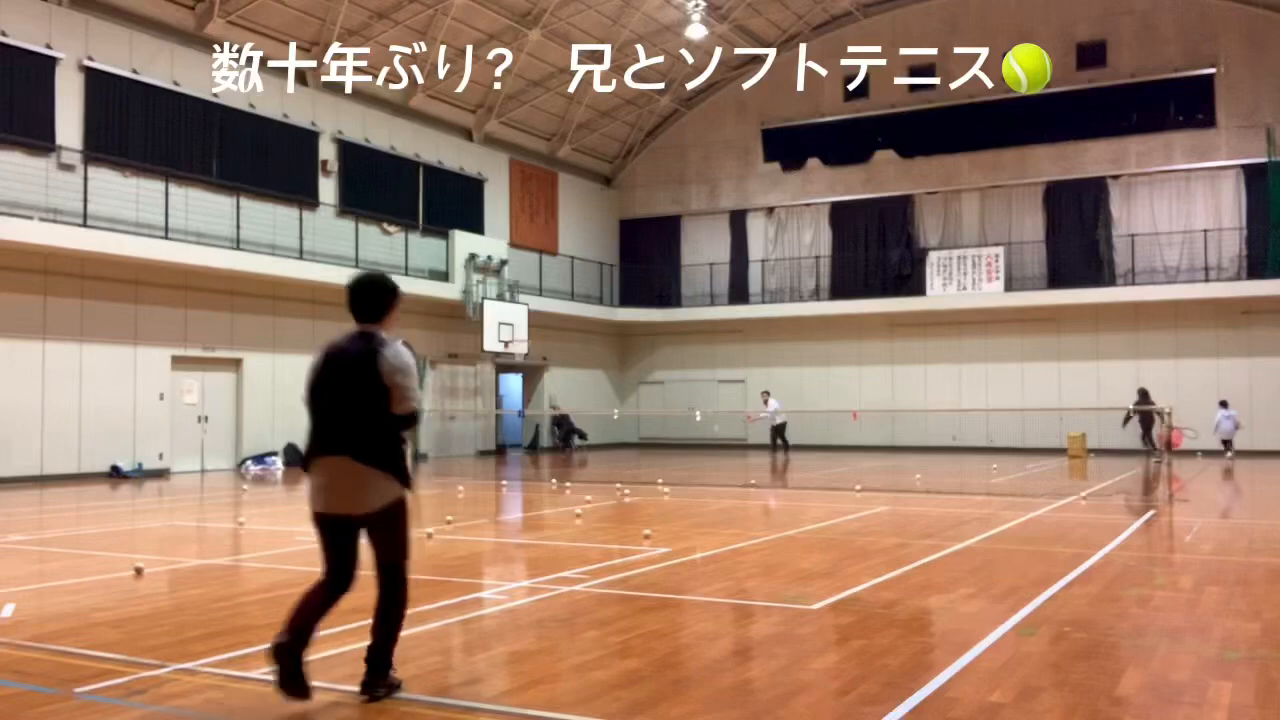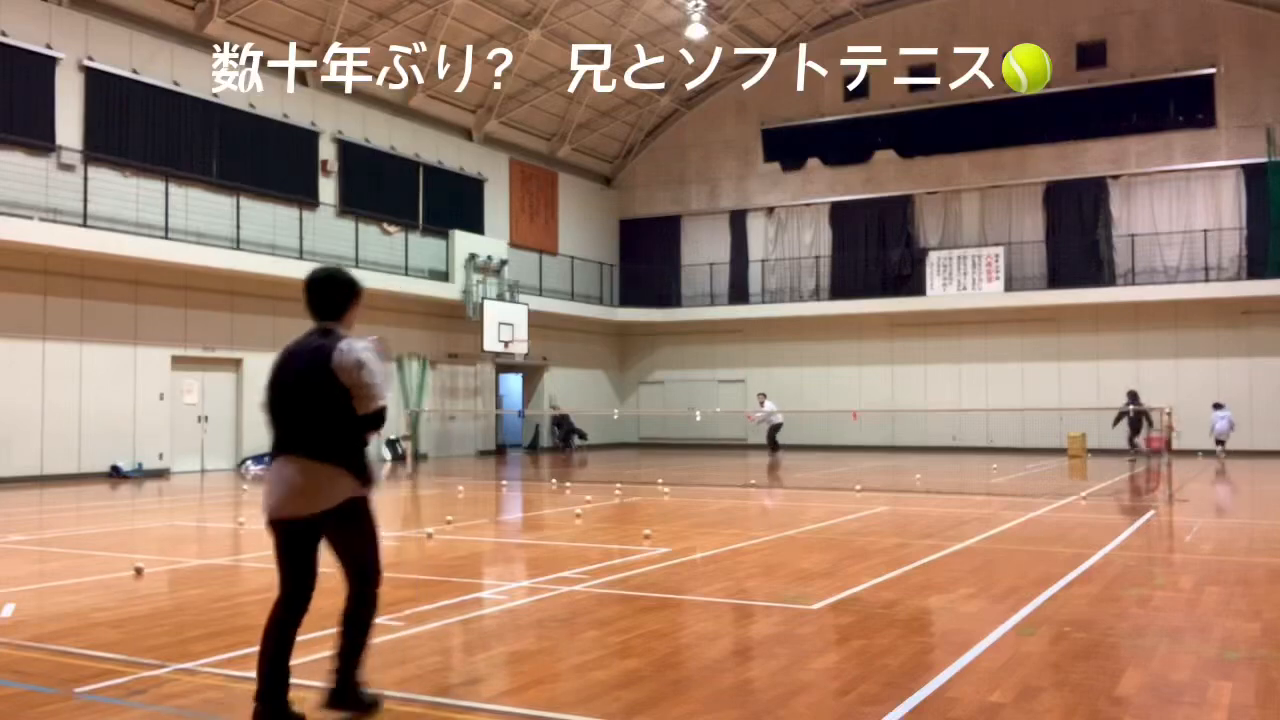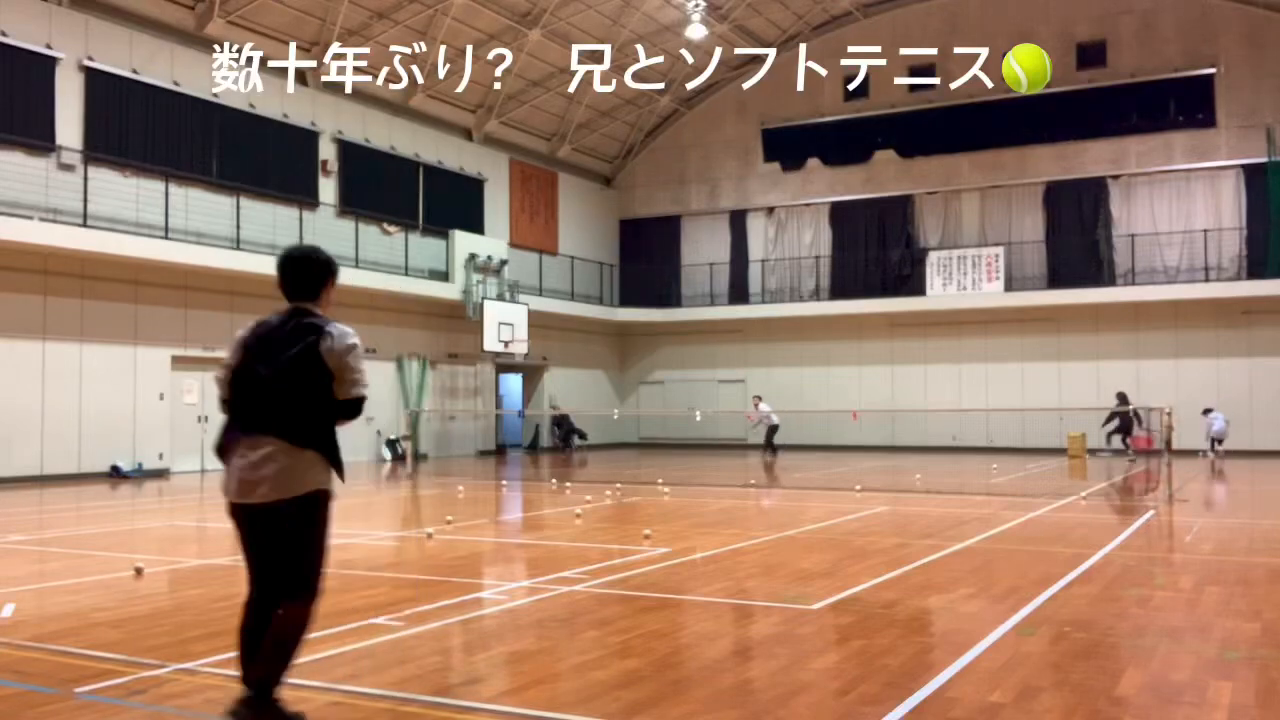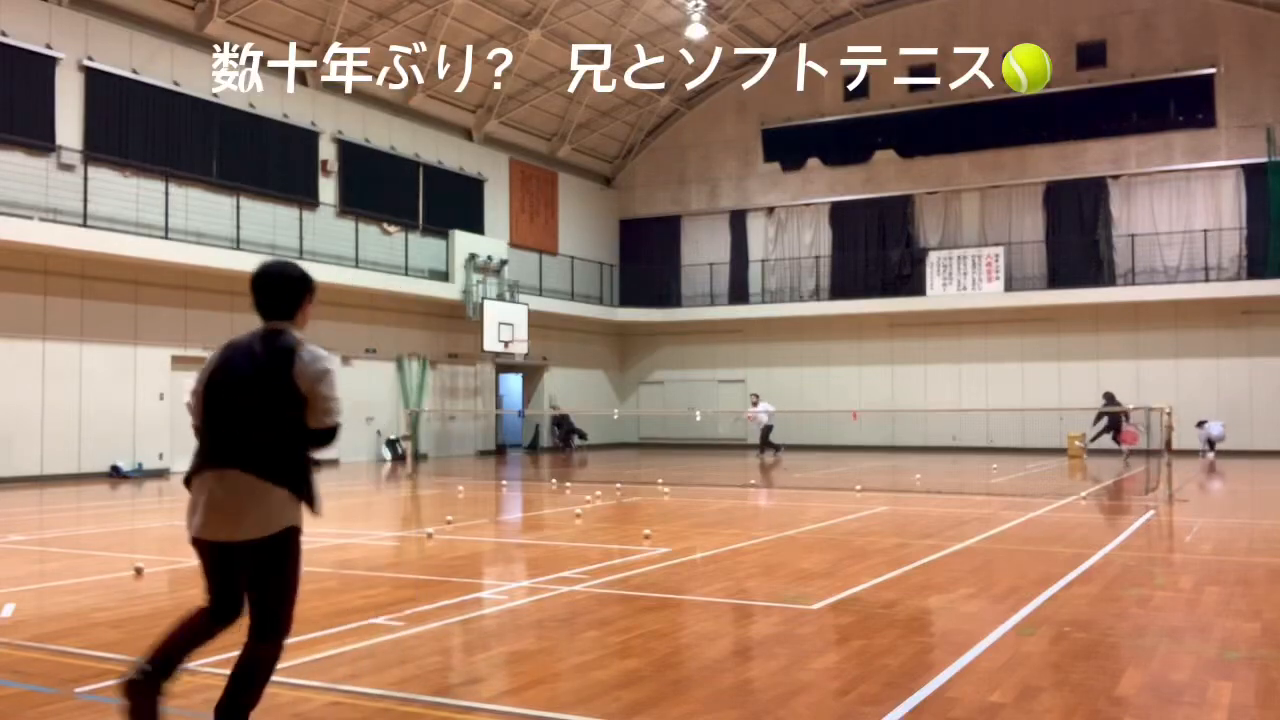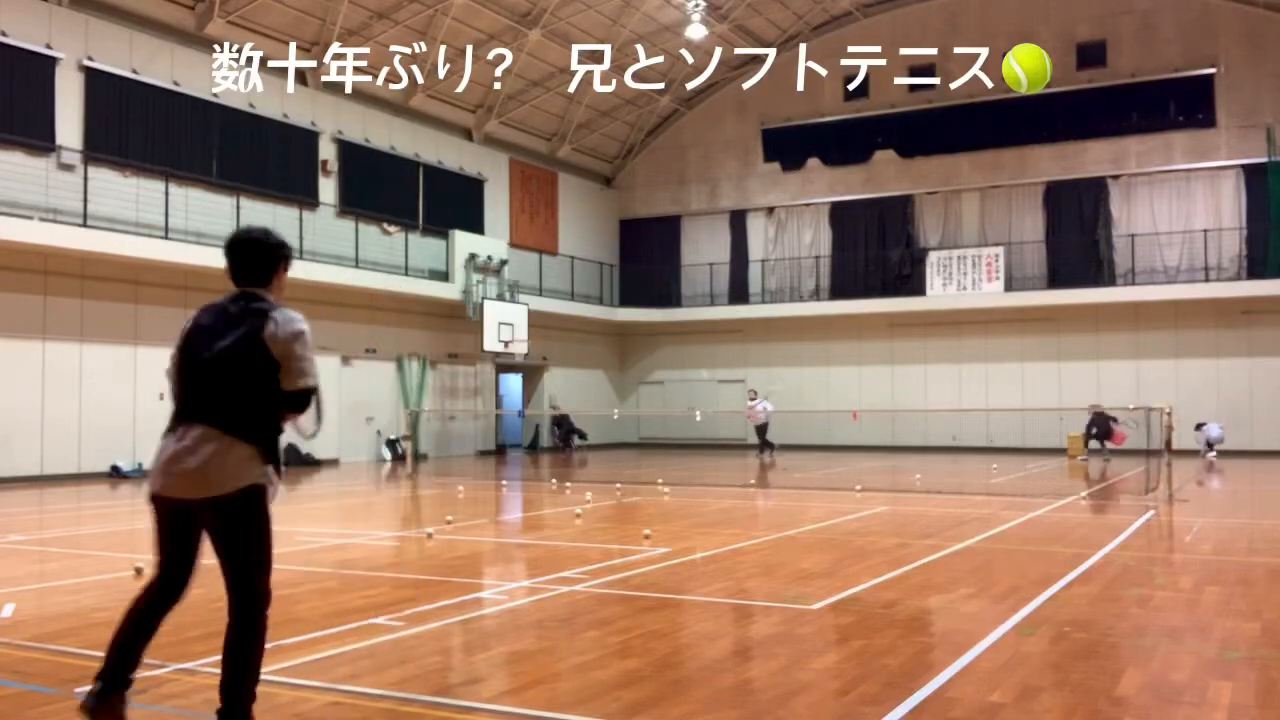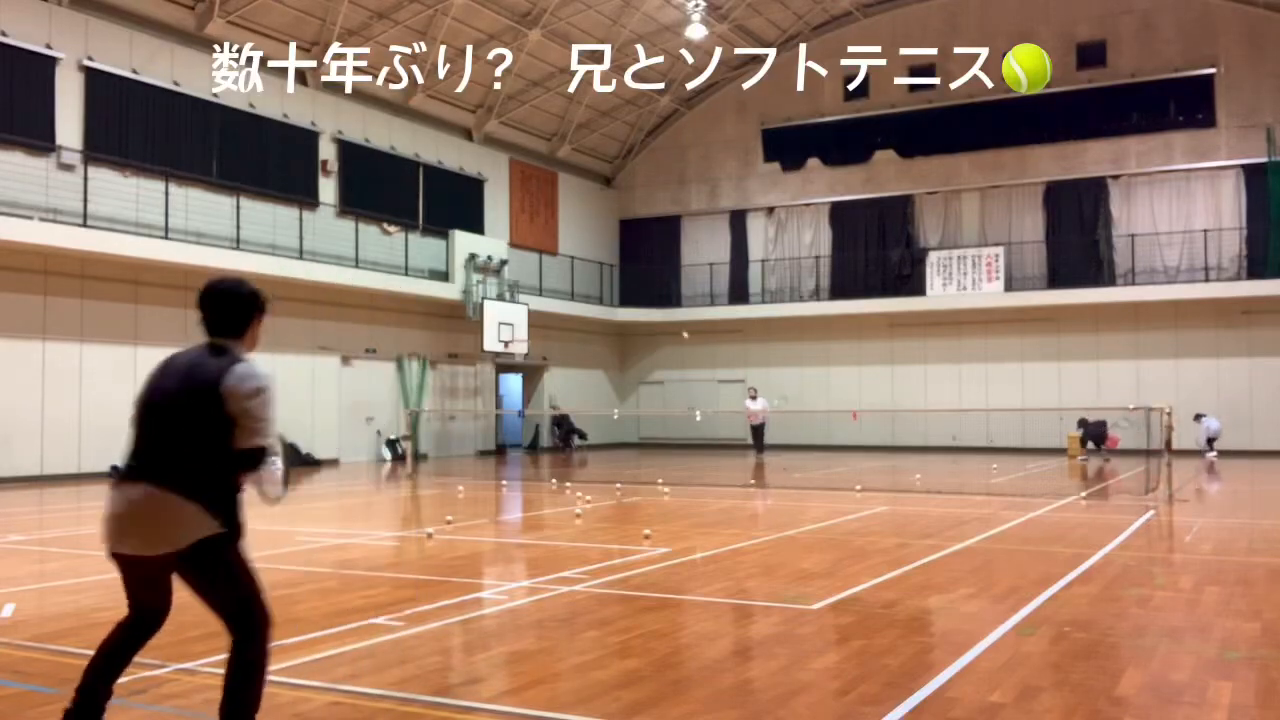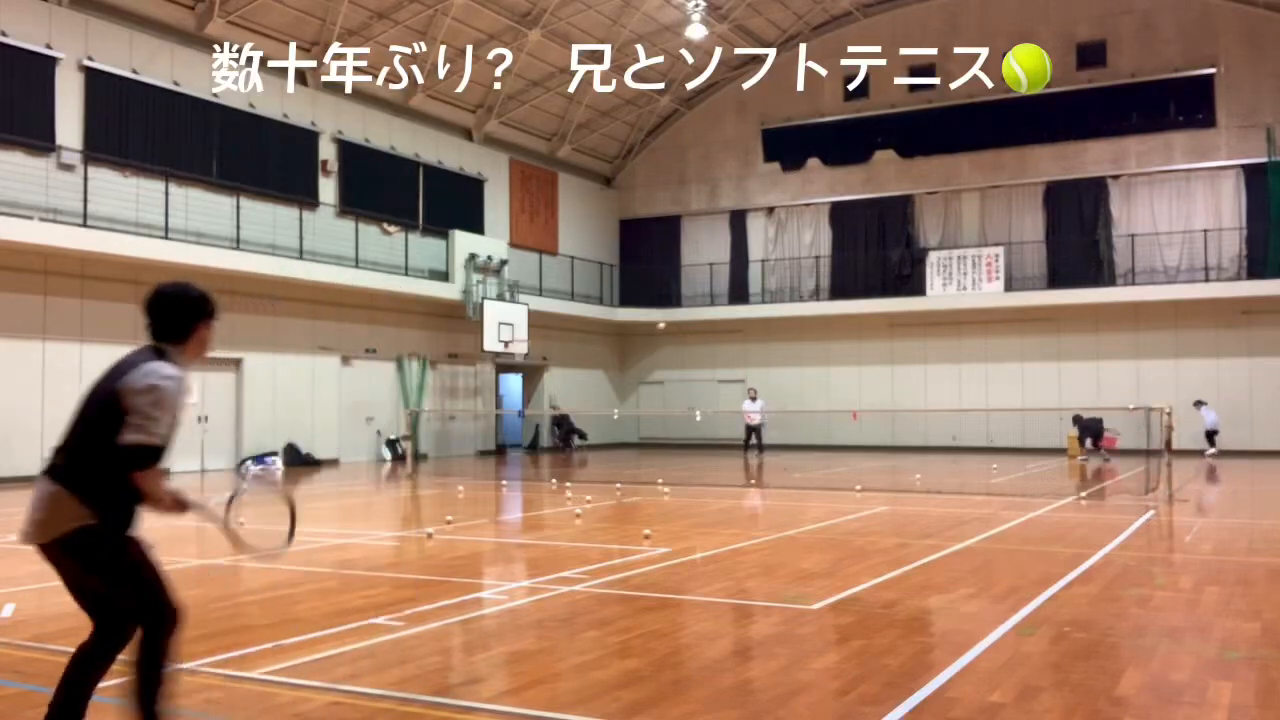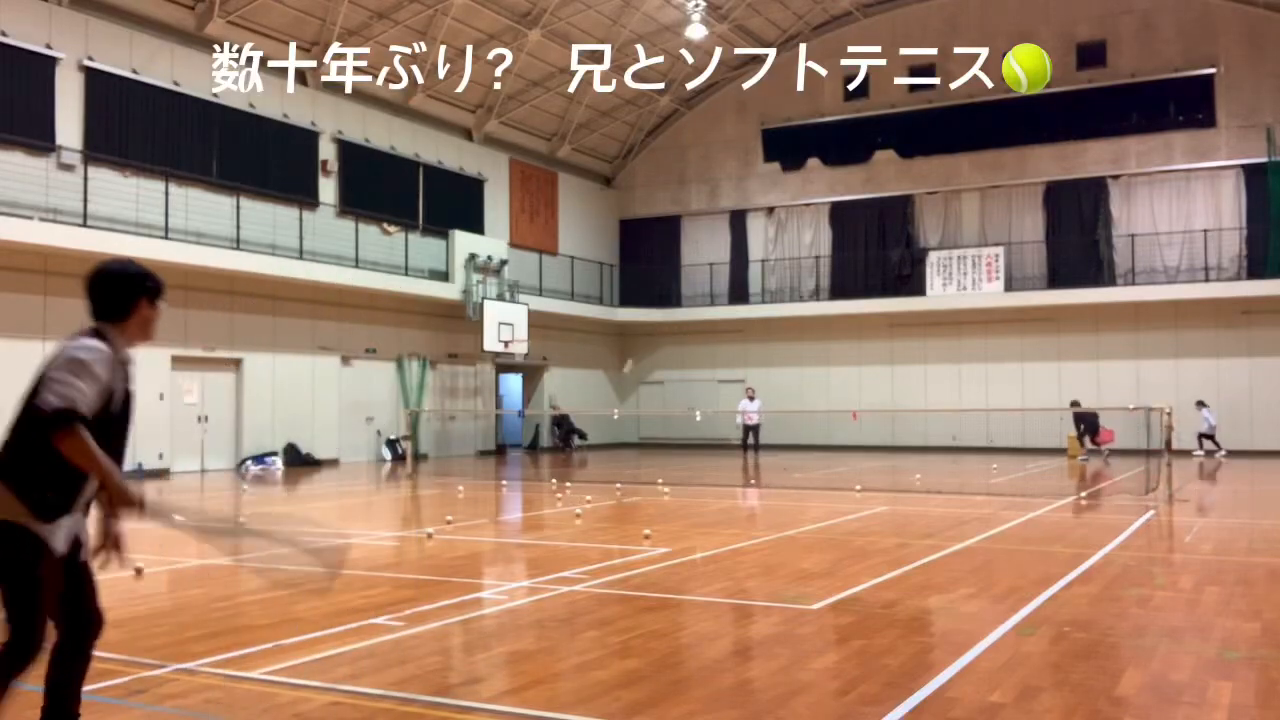
dt=0.2s
person 1, frame 1
left shoulder: (328, 356)
right shoulder: (393, 355)
left elbow: (317, 410)
right elbow: (405, 419)
right wrist: (383, 428)
left hip: (326, 479)
right hip: (375, 482)
left knee: (337, 576)
right knee: (393, 578)
left ankle: (290, 642)
right ankle: (377, 675)
person 1, frame 2
left shoulder: (286, 357)
right shoulder: (352, 352)
left elbow: (279, 416)
right elbow: (372, 419)
right wrist: (354, 434)
left hip: (284, 487)
right hip: (334, 484)
left knee: (294, 594)
right knee: (364, 581)
person 1, frame 3
left shoulder: (252, 335)
right shoulder: (337, 337)
left elbow: (228, 398)
right elbow: (350, 406)
left hip: (244, 470)
right hip: (299, 472)
left knee: (264, 589)
right knee: (300, 593)
person 1, frame 4
left shoulder: (224, 356)
right shoulder: (310, 360)
left elbow: (200, 423)
right elbow: (322, 433)
left hip: (209, 501)
right hip: (267, 508)
left knee: (222, 610)
right knee: (270, 627)
left ankle: (148, 677)
person 1, frame 5
left shoulder: (200, 320)
right shoulder: (285, 324)
left elbow: (179, 386)
right elbow: (298, 399)
left hip: (173, 464)
right hip: (232, 471)
left knee: (168, 581)
right knee: (249, 599)
person 1, frame 6
left shoulder: (171, 367)
right shoulder: (247, 376)
left elbow: (148, 436)
right elbow: (250, 460)
right wrist: (230, 476)
left hip: (127, 513)
right hip: (188, 522)
left knee: (144, 621)
right knee: (252, 627)
person 1, frame 7
left shoulder: (134, 366)
right shoulder: (162, 377)
right elbow: (136, 460)
left wrist: (155, 490)
right wrist: (161, 496)
left hip: (58, 512)
right hip: (81, 516)
left knee: (115, 625)
right knee: (159, 617)
person 1, frame 8
left shoulder: (110, 361)
right shoulder: (88, 354)
right elbow: (60, 423)
left wrist: (109, 518)
right wrist: (115, 486)
left hip: (55, 515)
left knee: (81, 626)
